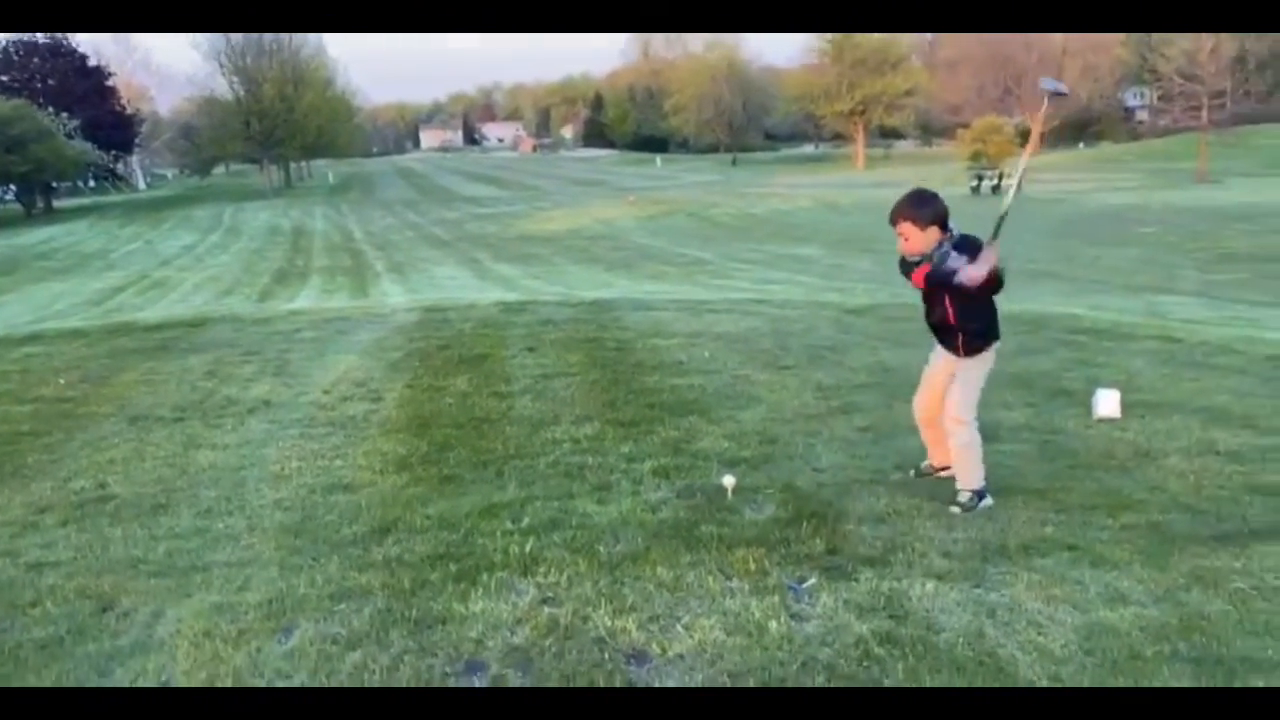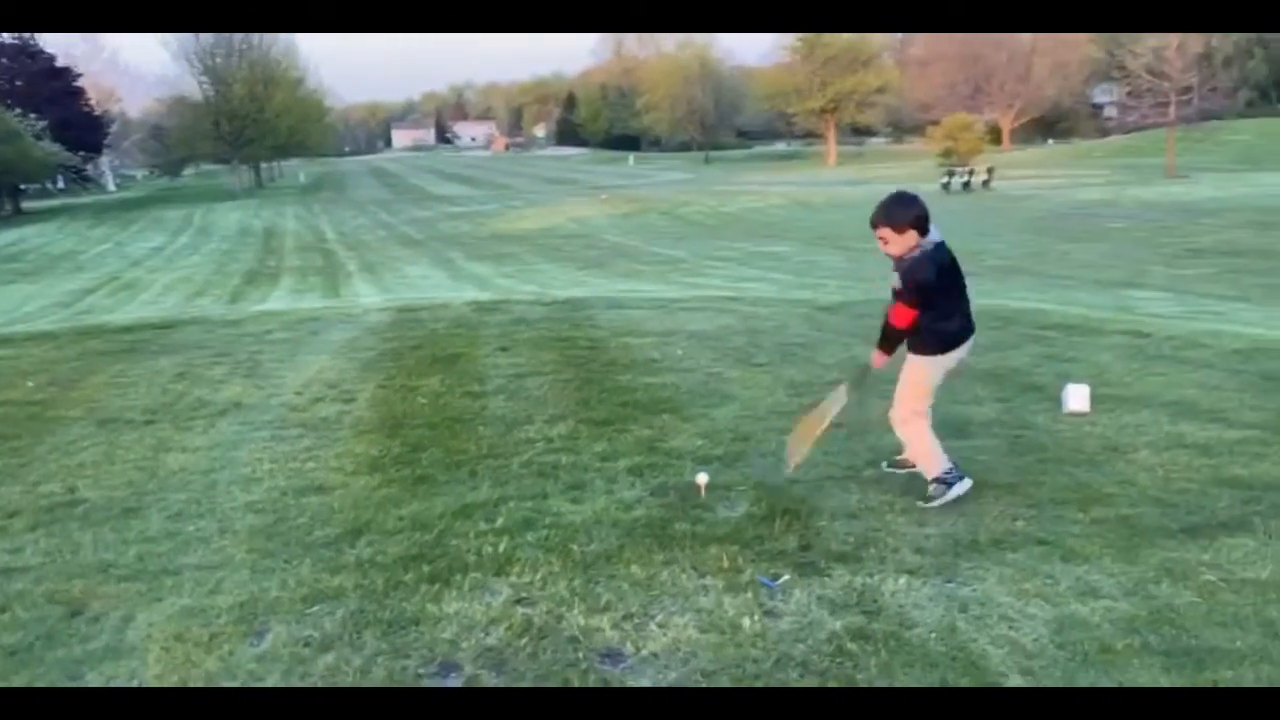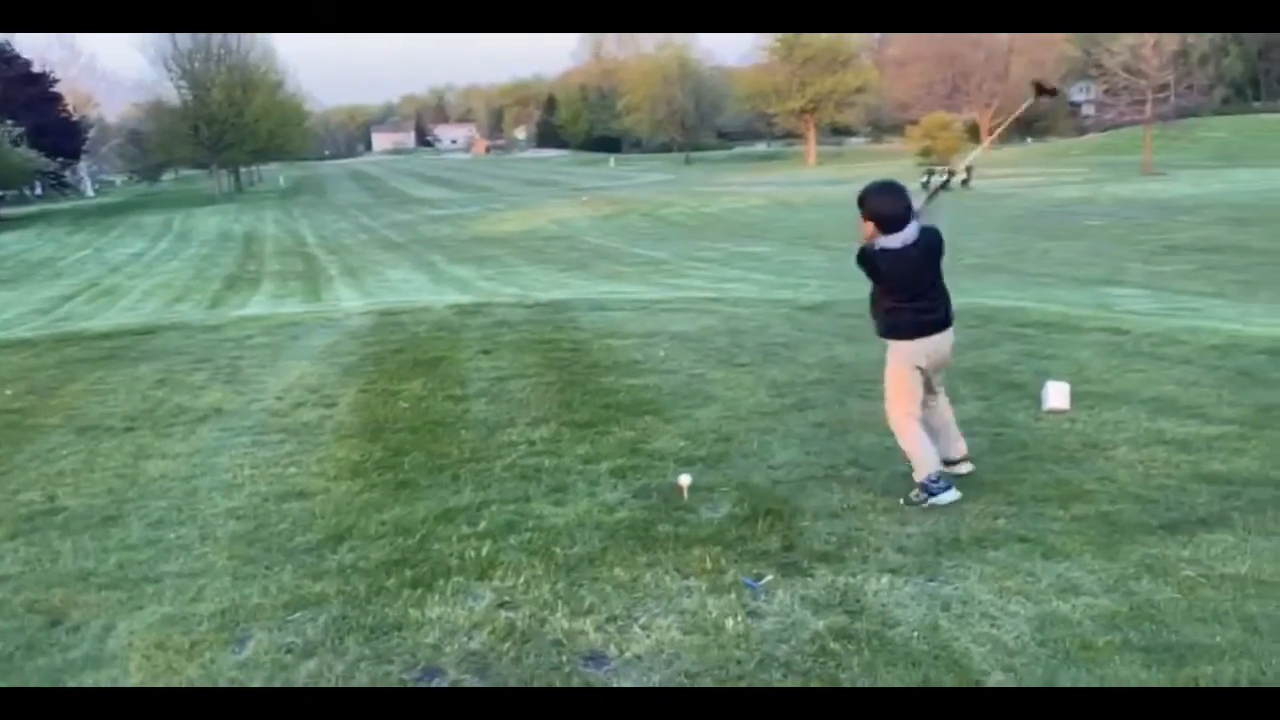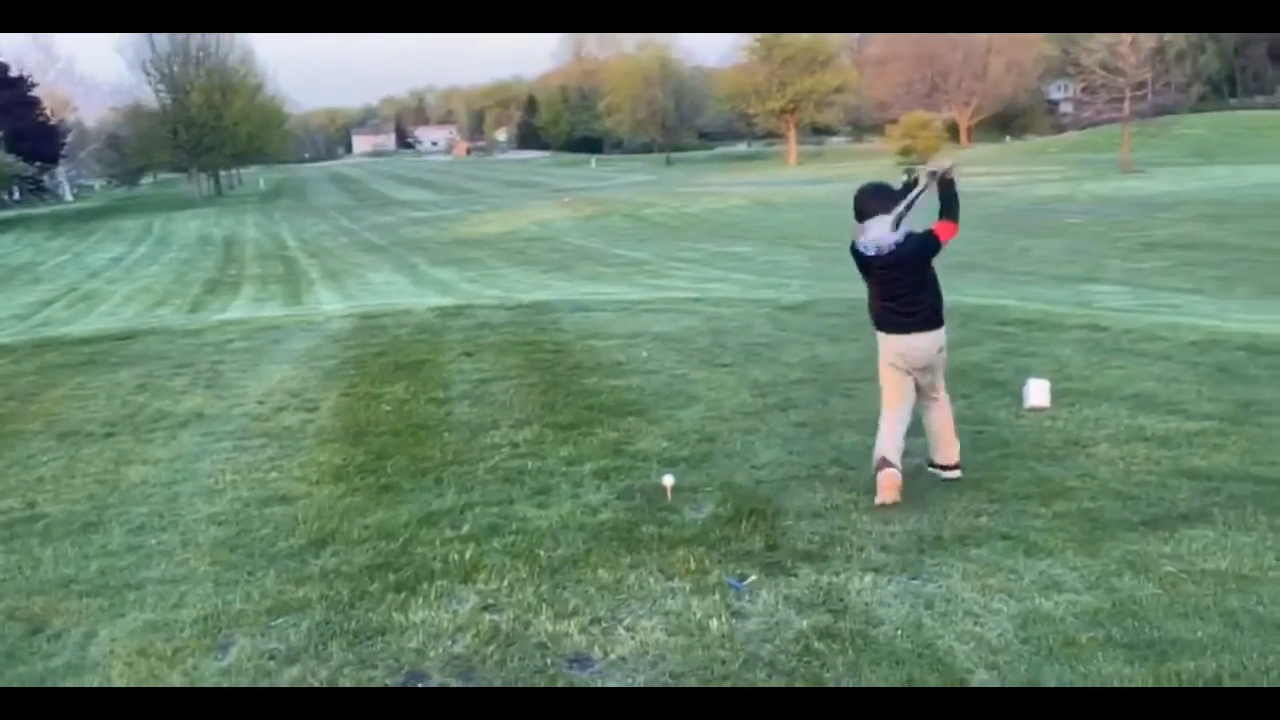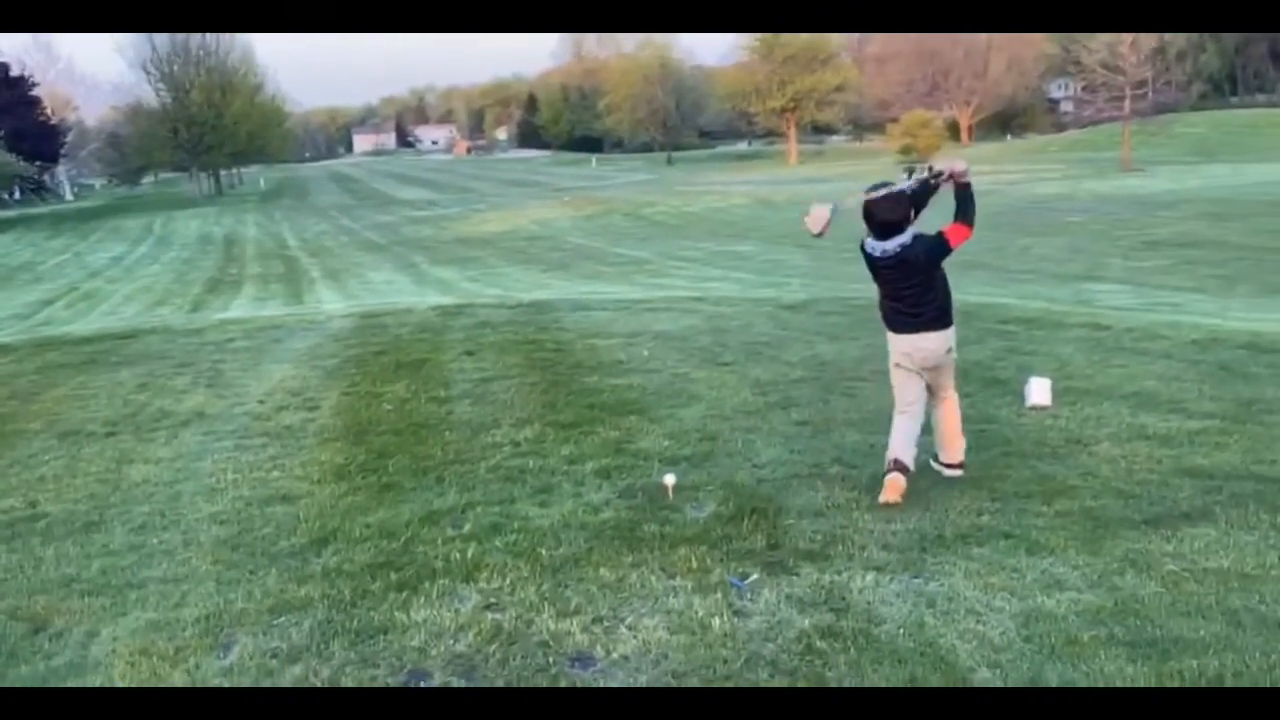
dt=0.2s
person 1, frame 1
left shoulder: (969, 247)
right shoulder: (911, 263)
left elbow: (991, 286)
right elbow: (932, 278)
left wrist: (987, 271)
right wrist: (962, 275)
left hip: (978, 348)
right hip: (946, 346)
left knee: (957, 415)
right knee: (925, 406)
left ankle: (973, 488)
right ankle: (943, 460)
person 1, frame 2
left shoulder: (922, 269)
right shoulder: (911, 255)
left elbow: (901, 316)
left wrist: (884, 349)
left hip: (935, 348)
right hip: (954, 340)
left knee: (905, 413)
right knee: (912, 403)
left ankle: (945, 476)
right ankle: (917, 455)
person 1, frame 3
left shoulder: (870, 258)
right shoulder: (930, 238)
right wrist: (907, 212)
left hip: (906, 343)
right hip: (941, 335)
left knee: (903, 413)
right knee: (934, 395)
left ankle: (933, 480)
right ankle: (955, 456)
person 1, frame 4
left shoulder: (860, 252)
right shoulder: (917, 246)
left elbow: (878, 219)
right elbow: (949, 222)
left wrist: (918, 179)
right wrist: (945, 180)
left hip: (894, 342)
right hip: (931, 336)
left knee: (895, 409)
right knee: (935, 398)
left ankle: (888, 464)
right ankle: (947, 461)
person 1, frame 5
left shoulder: (870, 251)
right shoulder: (925, 249)
left elbow: (893, 216)
right elbow: (965, 224)
left wrist: (934, 180)
right wrist: (962, 182)
left hip: (902, 342)
right hip: (939, 337)
left knee: (907, 408)
right knee: (945, 397)
left ankle: (897, 466)
right ankle: (951, 458)
